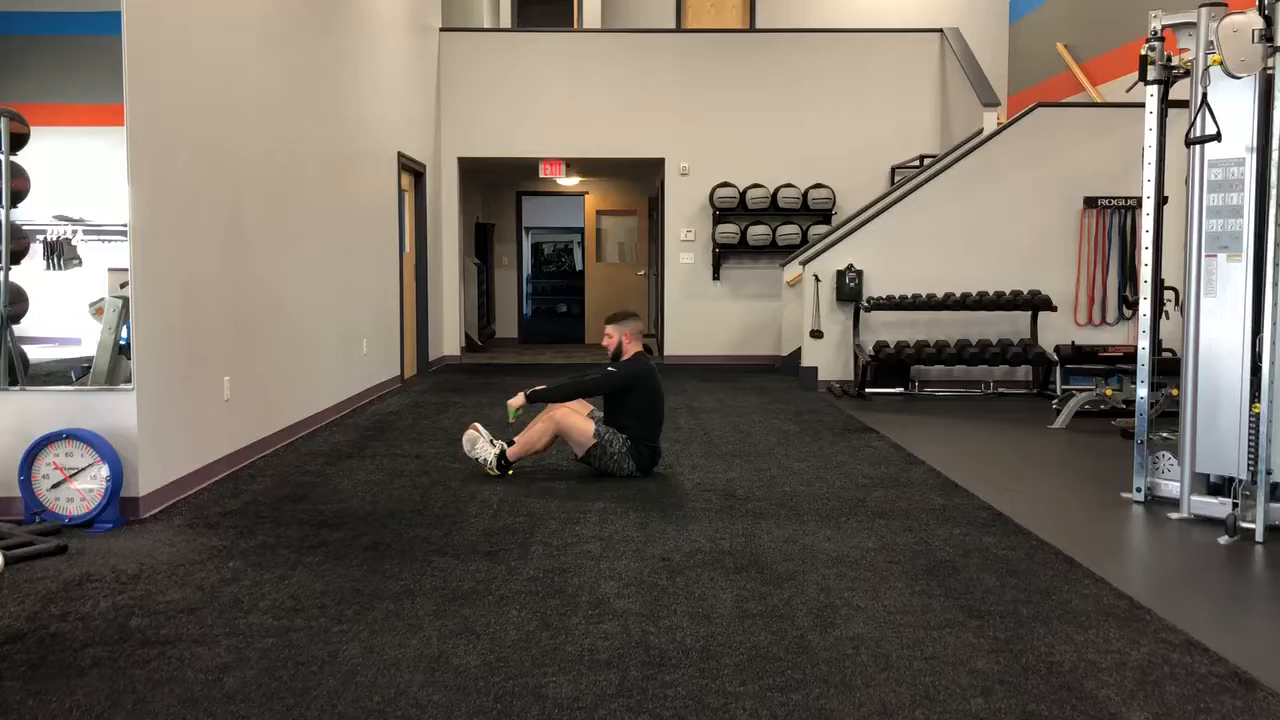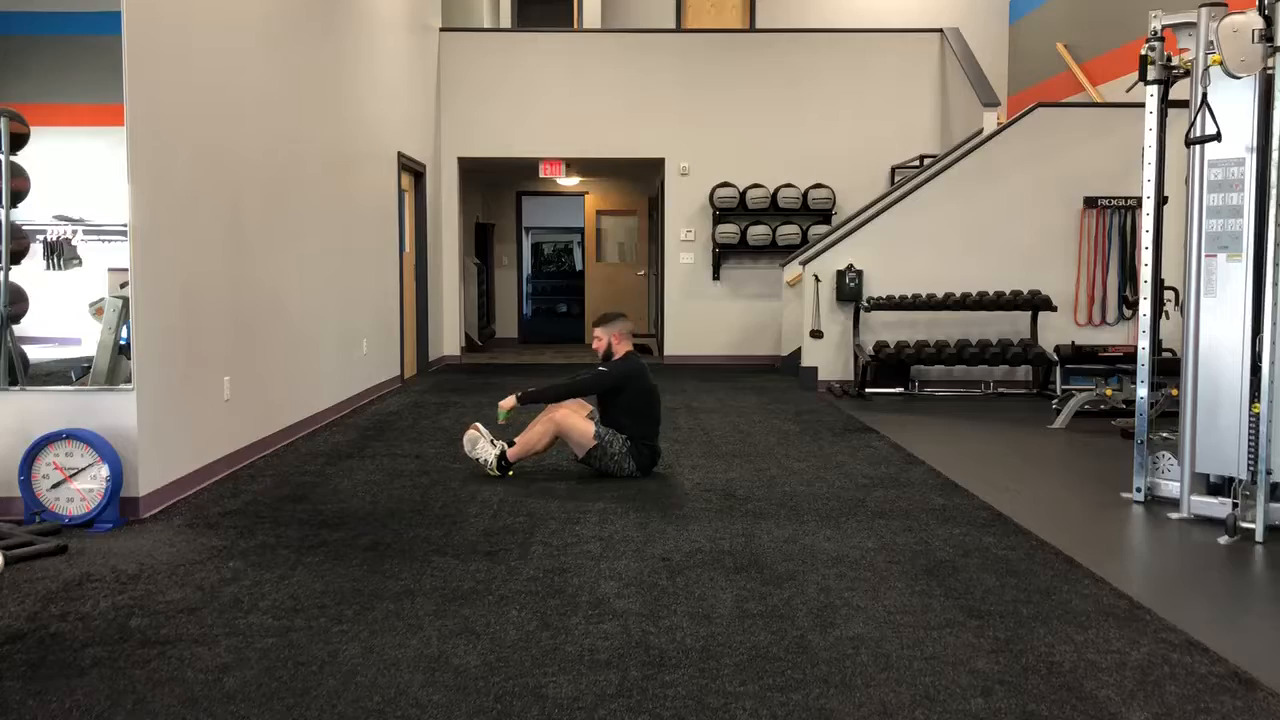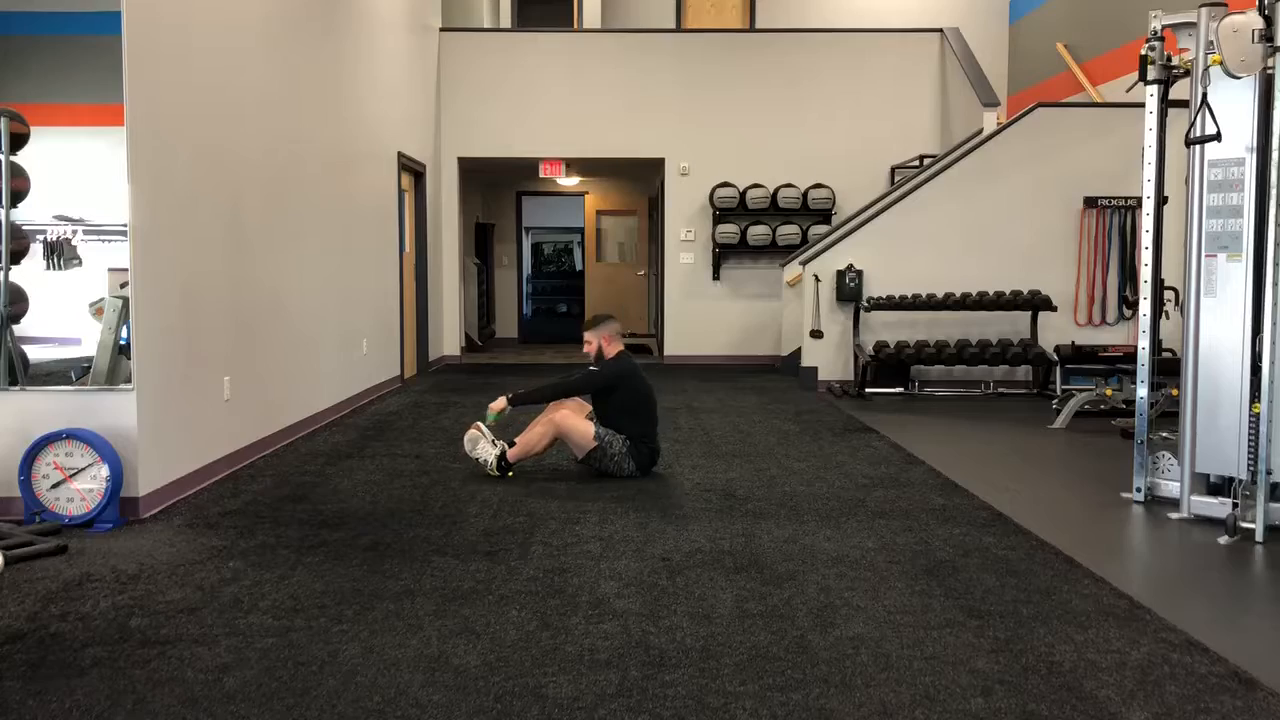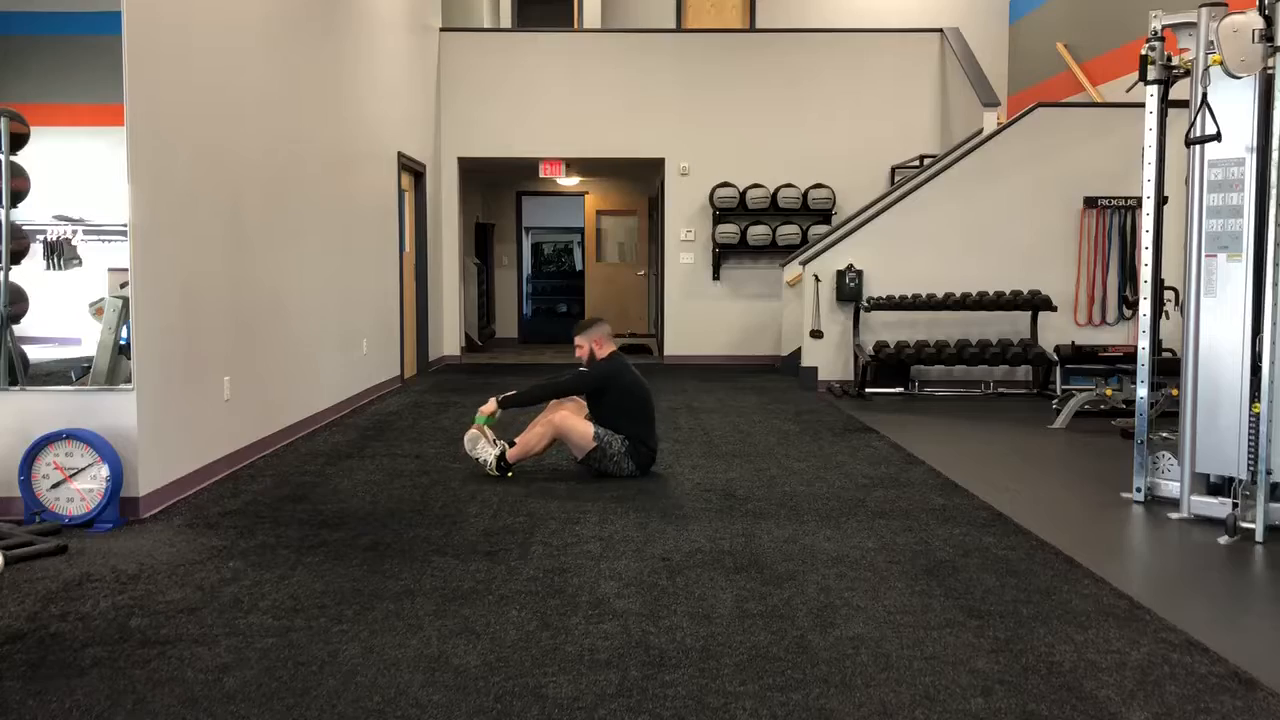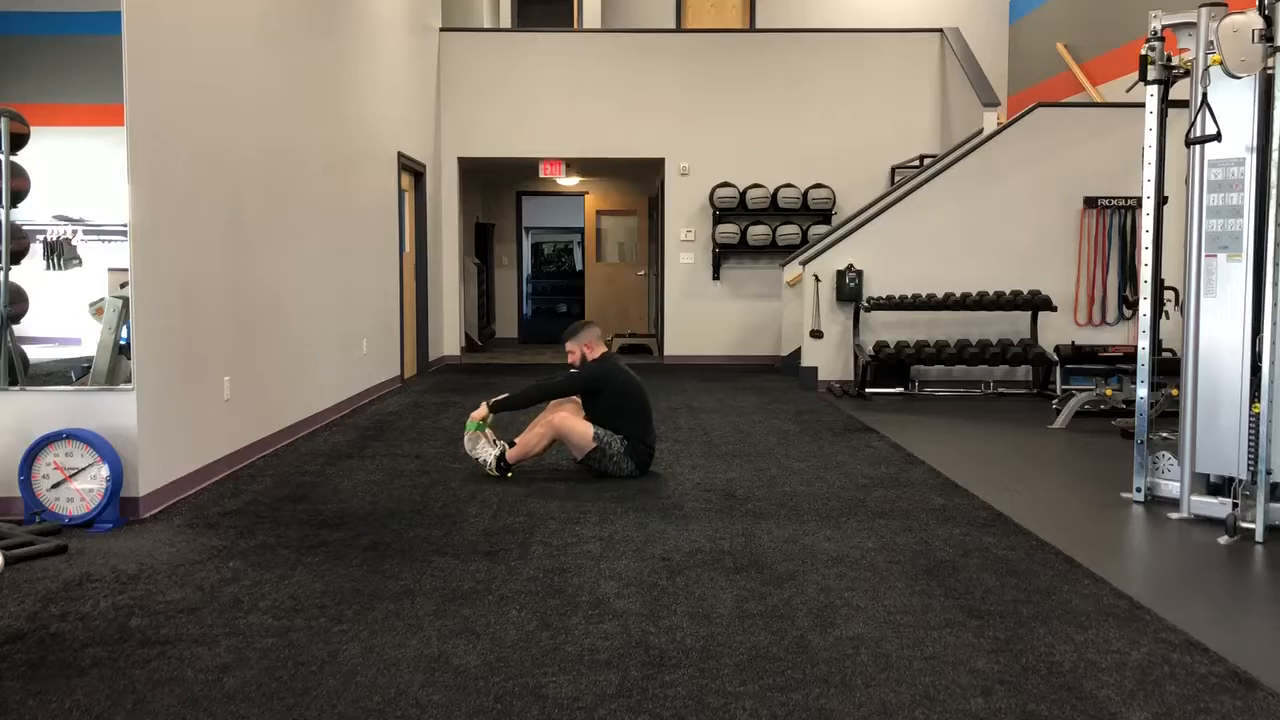
dt=0.1s
person 1, frame 1
left shoulder: (634, 371)
right shoulder: (632, 365)
left elbow: (581, 389)
right elbow: (584, 383)
left wrist: (528, 397)
right wrist: (538, 392)
left hip: (633, 458)
right hip: (626, 443)
left knee: (560, 416)
right knee: (563, 404)
left ankle: (500, 461)
right ankle: (506, 447)
person 1, frame 2
left shoulder: (625, 370)
right shoulder: (625, 365)
left elbow: (574, 389)
right elbow: (577, 383)
left wrist: (520, 398)
right wrist: (532, 394)
left hip: (633, 459)
right hip: (626, 443)
left knee: (560, 418)
right knee: (562, 404)
left ankle: (501, 462)
right ankle: (507, 448)
person 1, frame 3
left shoulder: (617, 371)
right shoulder: (617, 365)
left elbow: (563, 388)
right elbow: (566, 387)
left wrist: (510, 400)
right wrist: (517, 397)
left hip: (633, 459)
right hip: (625, 443)
left knee: (560, 419)
right knee: (563, 403)
left ankle: (501, 463)
right ankle: (508, 448)
person 1, frame 4
left shoulder: (606, 371)
right shoulder: (611, 366)
left elbow: (556, 389)
right elbow: (560, 386)
left wrist: (500, 402)
right wrist: (510, 397)
left hip: (632, 459)
right hip: (625, 444)
left knee: (559, 420)
right knee: (562, 403)
left ankle: (500, 463)
right ankle: (508, 449)
person 1, frame 5
left shoulder: (599, 372)
right shoulder: (604, 366)
left elbow: (545, 391)
right elbow: (549, 387)
left wrist: (491, 407)
right wrist: (505, 400)
left hip: (630, 458)
right hip: (624, 446)
left knee: (558, 420)
right knee: (561, 403)
left ankle: (500, 464)
right ankle: (508, 449)
